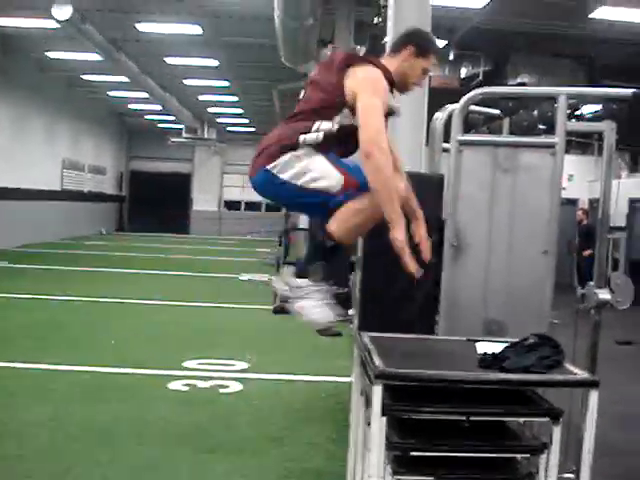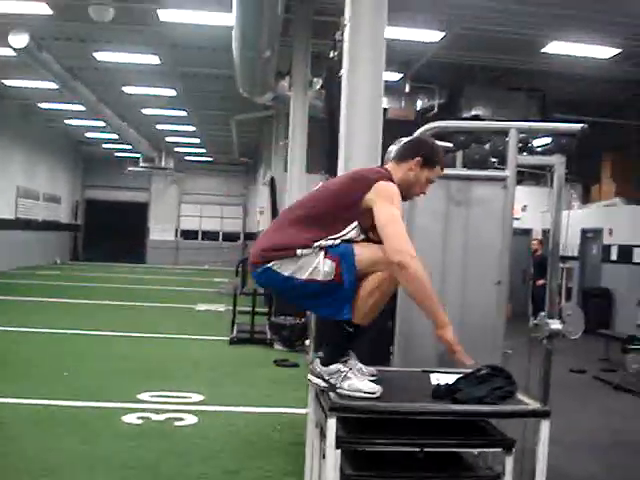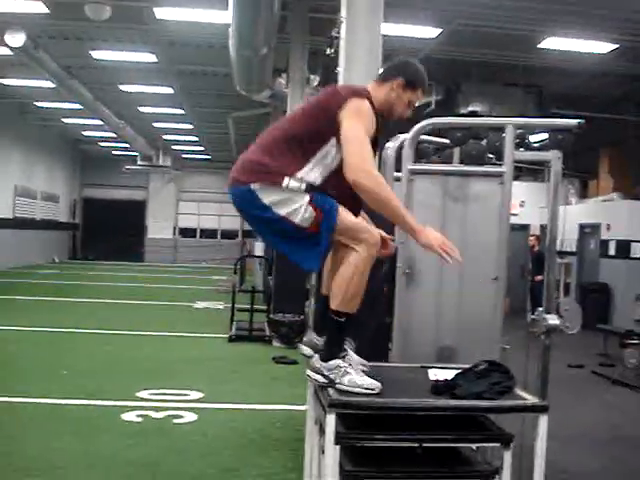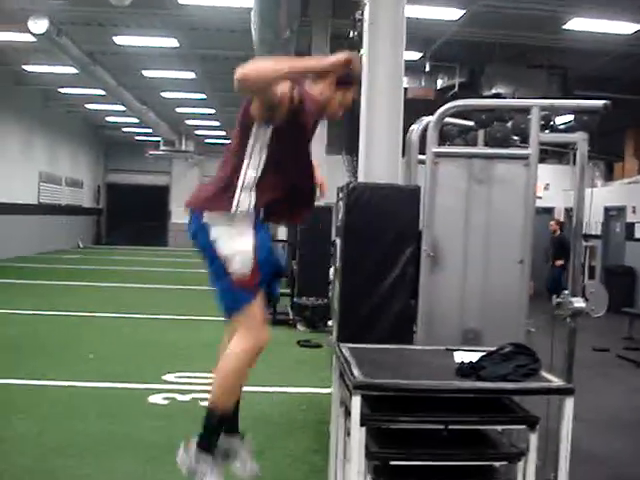
dt=0.4s
person 1, frame 1
left shoulder: (373, 86)
right shoulder: (372, 78)
left elbow: (391, 163)
right elbow: (374, 151)
left wrist: (416, 217)
right wrist: (397, 227)
left hip: (292, 159)
right hip: (282, 162)
right knee: (382, 191)
right ankle: (307, 276)
person 1, frame 2
left shoulder: (367, 184)
right shoulder: (385, 189)
left elbow: (396, 255)
right elbow: (402, 260)
left wrist: (431, 304)
right wrist: (442, 324)
left hip: (275, 260)
right hip: (280, 262)
left knee: (370, 265)
right knee: (388, 265)
left ankle: (334, 357)
right ankle: (330, 363)
person 1, frame 3
left shoulder: (352, 106)
right shoulder: (359, 107)
left elbow: (345, 175)
right elbow: (360, 177)
left wrist: (358, 221)
right wrist: (417, 230)
left hip: (267, 185)
right hip: (262, 186)
left knee: (350, 240)
right knee: (364, 243)
left ankle: (330, 337)
right ankle: (329, 359)
person 1, frame 4
left shoulder: (305, 110)
right shoulder: (281, 97)
right elbow: (246, 77)
left wrist: (313, 174)
right wrist: (324, 63)
left hip: (248, 219)
right hip: (223, 216)
left knee: (250, 326)
right knee: (254, 332)
left ankle: (226, 437)
